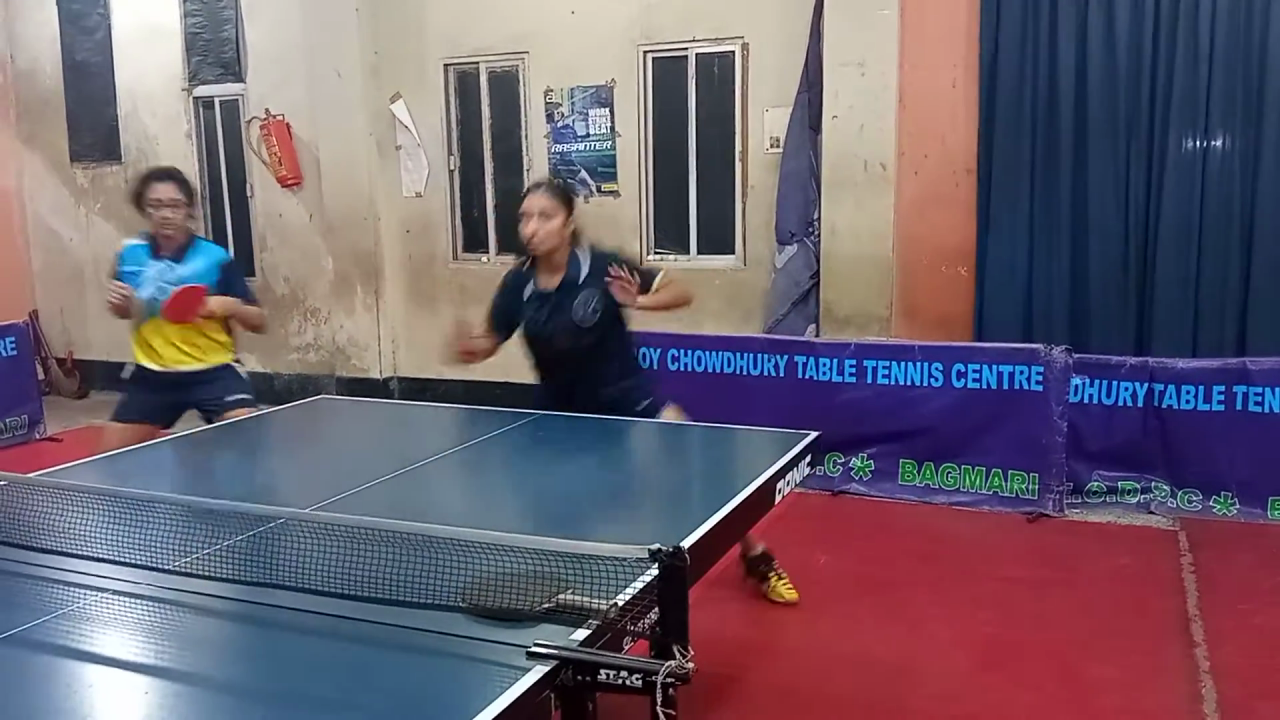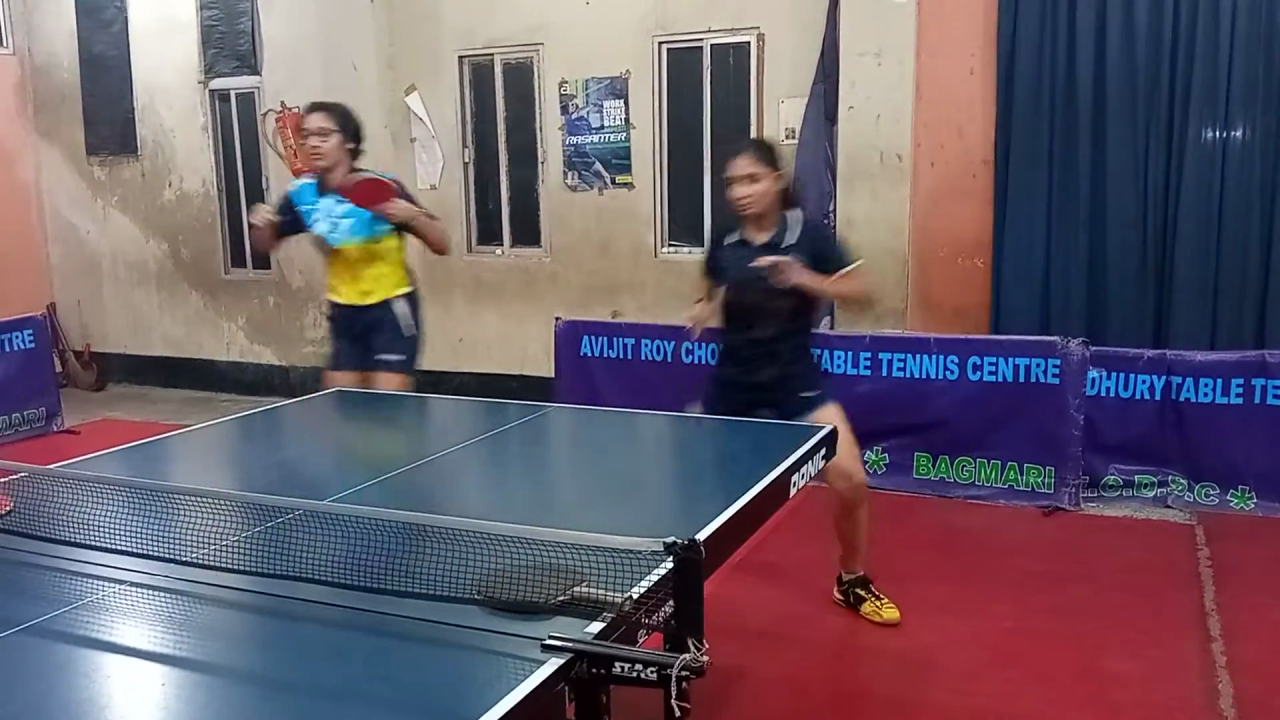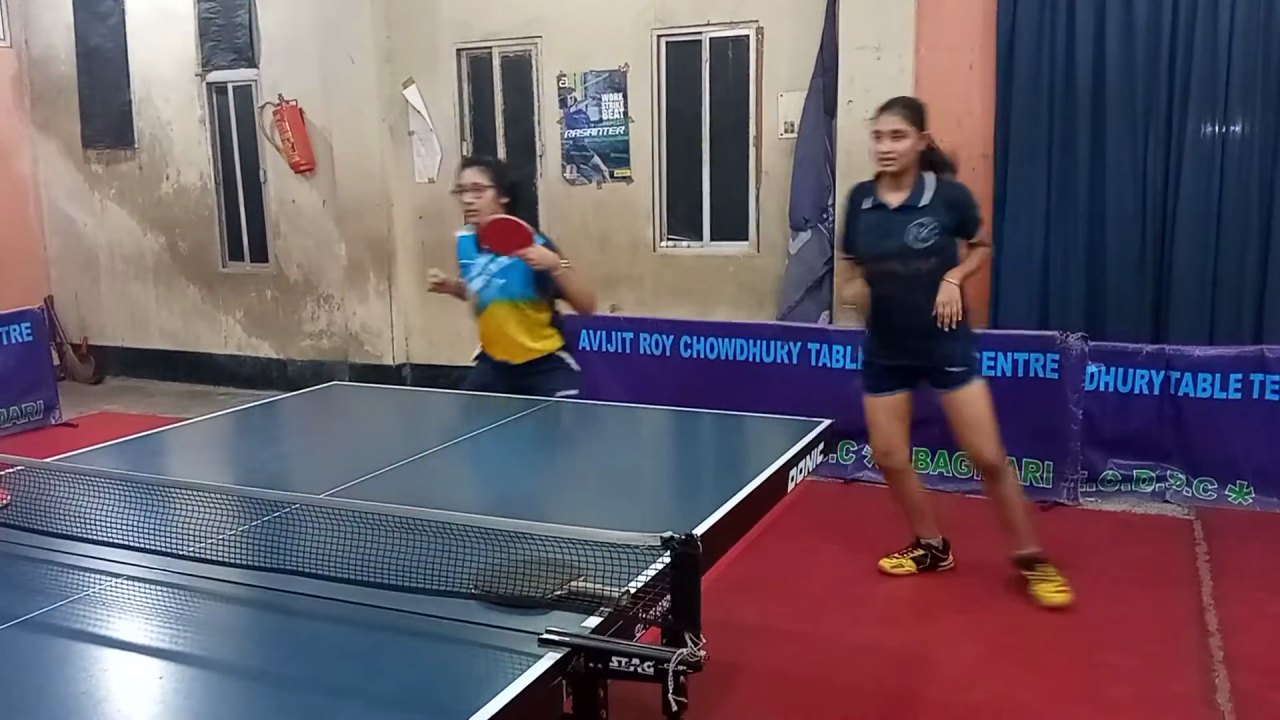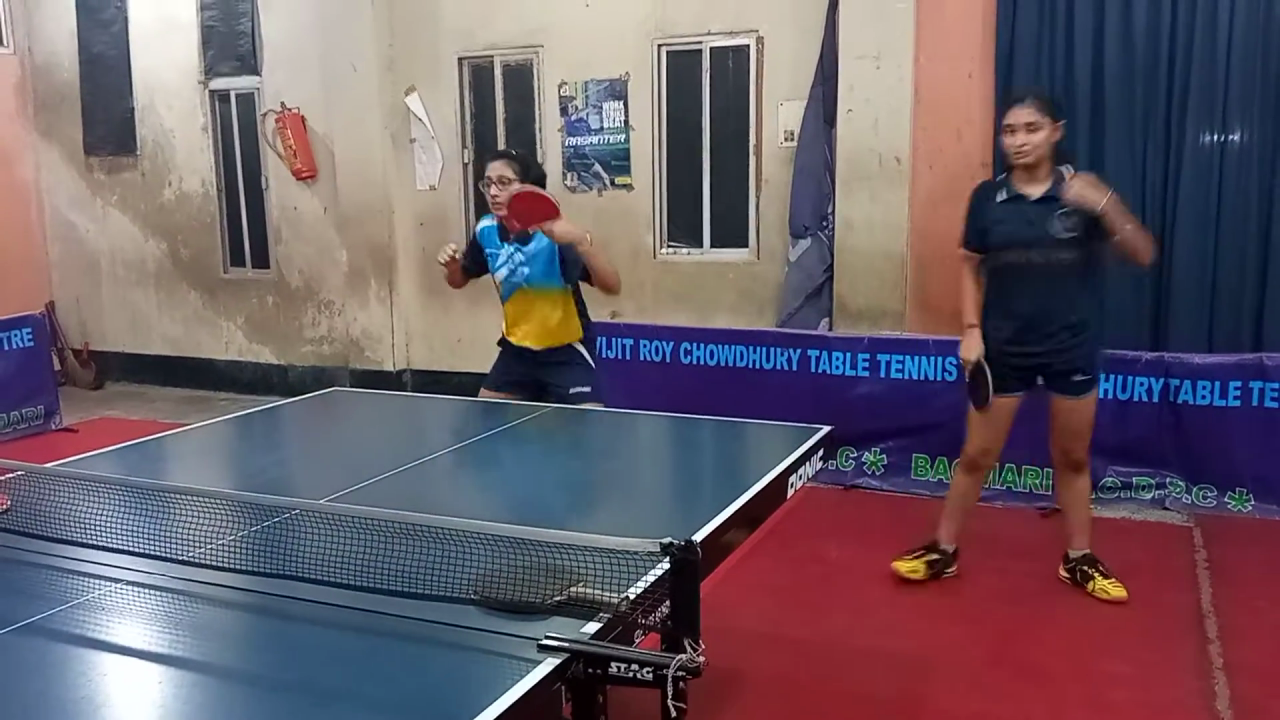
dt=0.4s
person 1, frame 1
left shoulder: (603, 266)
right shoulder: (516, 286)
left elbow: (681, 295)
right elbow: (481, 347)
left wrist: (642, 302)
right wrist: (465, 344)
left hip: (628, 396)
right hip: (563, 410)
left ankle: (757, 559)
person 1, frame 2
left shoulder: (809, 234)
right shoulder: (726, 240)
left elbow: (860, 291)
left wrist: (804, 279)
right wrist: (703, 308)
left hip: (795, 380)
right hip: (733, 379)
left knee: (851, 479)
left ankle: (853, 581)
person 1, frame 3
left shoulder: (949, 196)
right shoulder: (859, 201)
left elbow: (980, 249)
left wrist: (954, 280)
right wrist: (855, 286)
left hip: (947, 344)
right hip: (885, 349)
left knee: (988, 458)
right knee: (890, 460)
left ankle: (1030, 557)
right ankle: (931, 545)
person 1, frame 4
left shoulder: (1081, 192)
right shoulder: (987, 197)
left elbow: (1143, 254)
right elbow: (970, 268)
left wrist: (1105, 205)
right wrist: (971, 329)
left hip: (1072, 347)
right hip: (1004, 347)
left knee: (1073, 458)
right knee: (976, 455)
left ankle: (1079, 559)
right ankle: (943, 549)
person 2, frame 1
left shoulder: (215, 260)
right shoulder: (130, 254)
left elbow: (258, 321)
right elbow: (125, 311)
left wrist: (229, 306)
right wrist: (118, 303)
left hip: (212, 371)
right hip: (153, 375)
person 2, frame 2
right shoulder: (301, 193)
left elbow: (442, 246)
right elbow: (266, 243)
left wrist: (415, 215)
right wrist: (260, 225)
left hip: (388, 307)
right hip: (344, 310)
person 2, frame 3
left shoulder: (532, 247)
right shoulder: (464, 241)
left elbow: (587, 306)
left wrist: (557, 266)
right wrist: (449, 286)
left hip: (546, 362)
right hip: (495, 361)
person 2, frame 4
left shoulder: (554, 235)
right shoulder: (485, 231)
left elbow: (612, 286)
right elbow: (459, 281)
left wrist: (580, 240)
right wrist: (451, 265)
left hip: (564, 352)
right hip: (516, 348)
